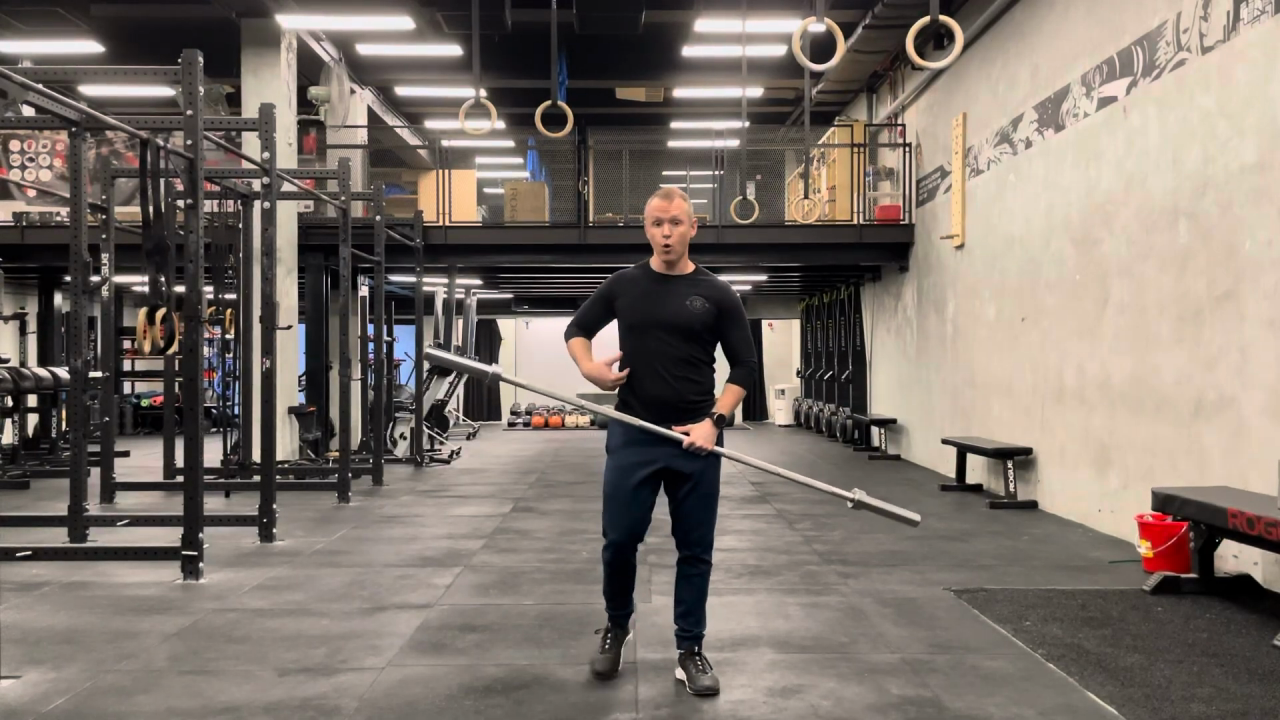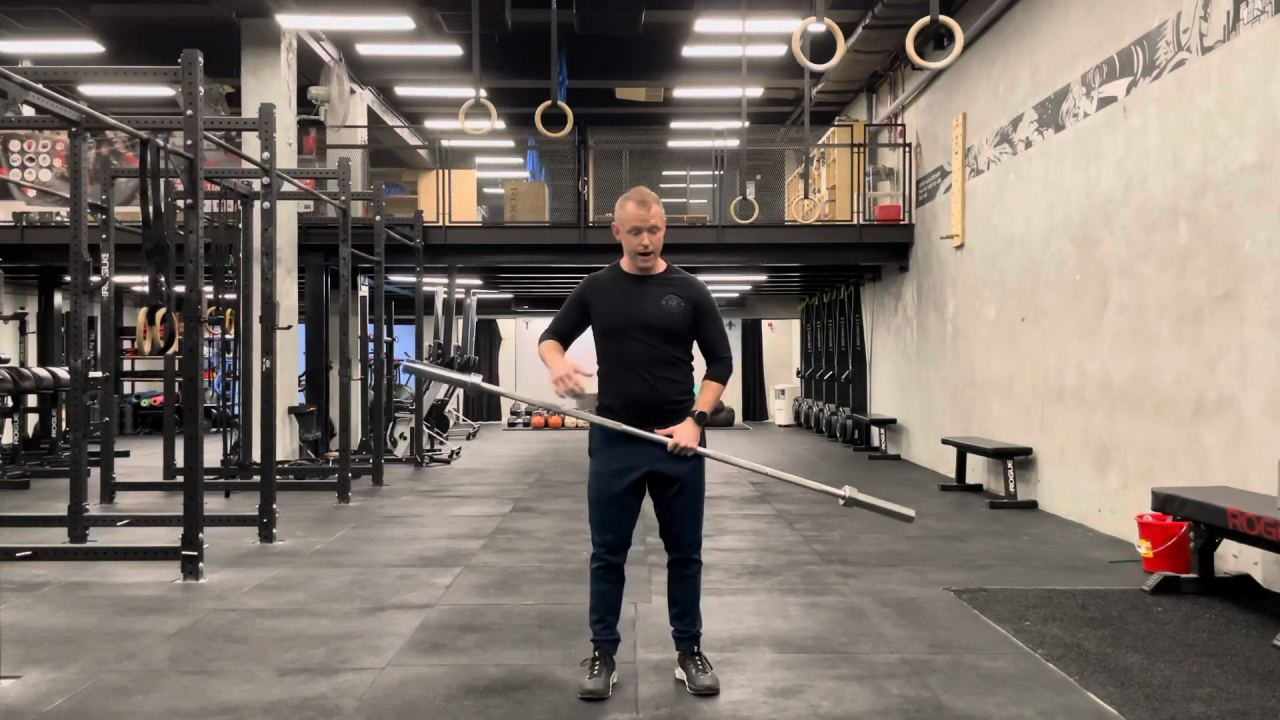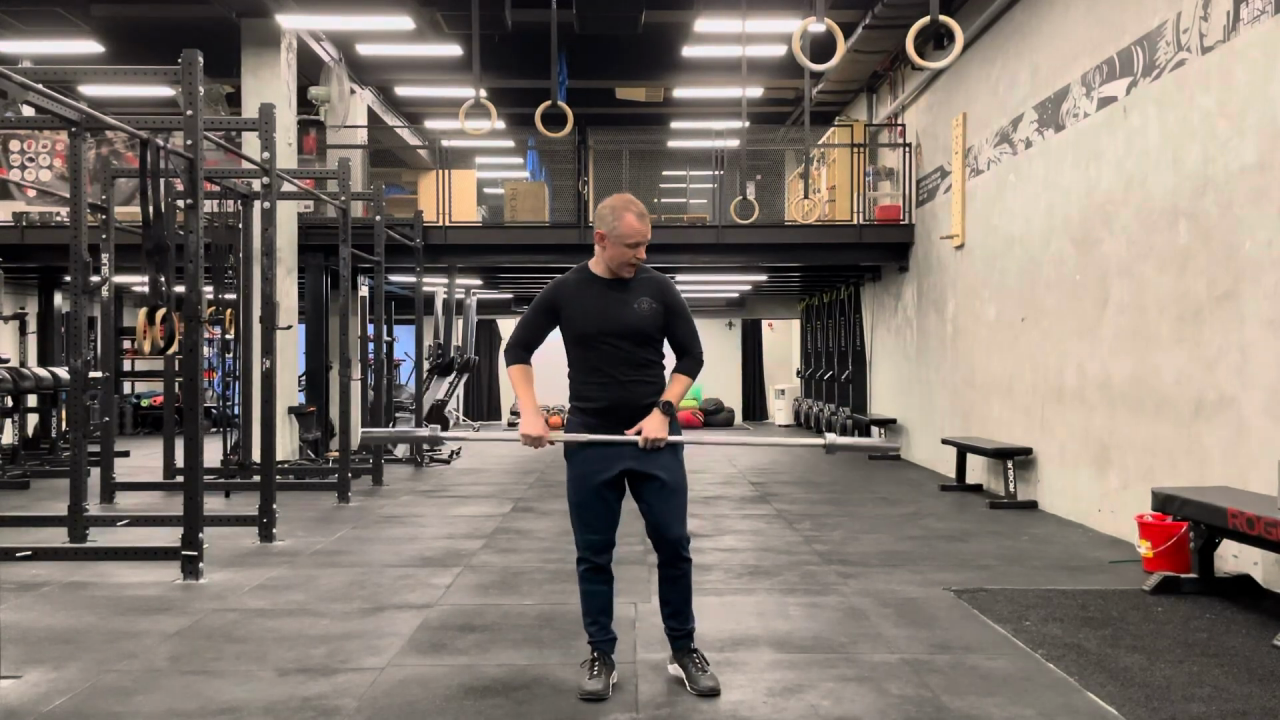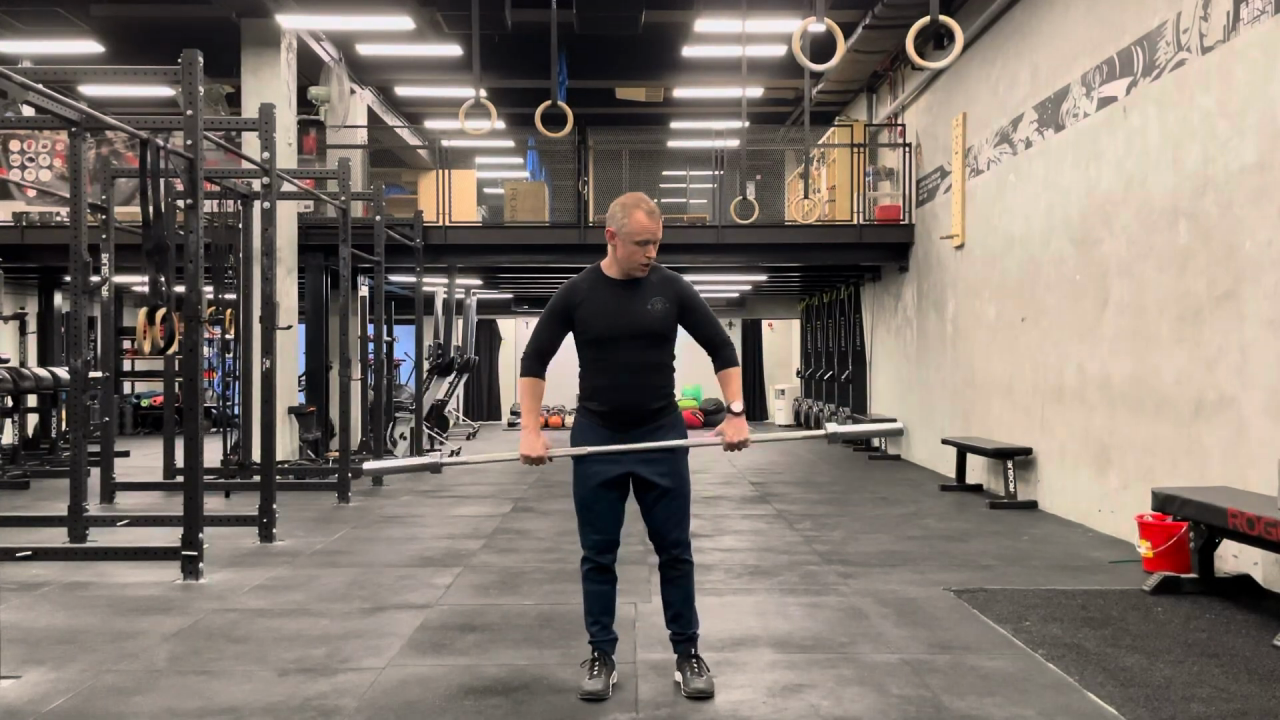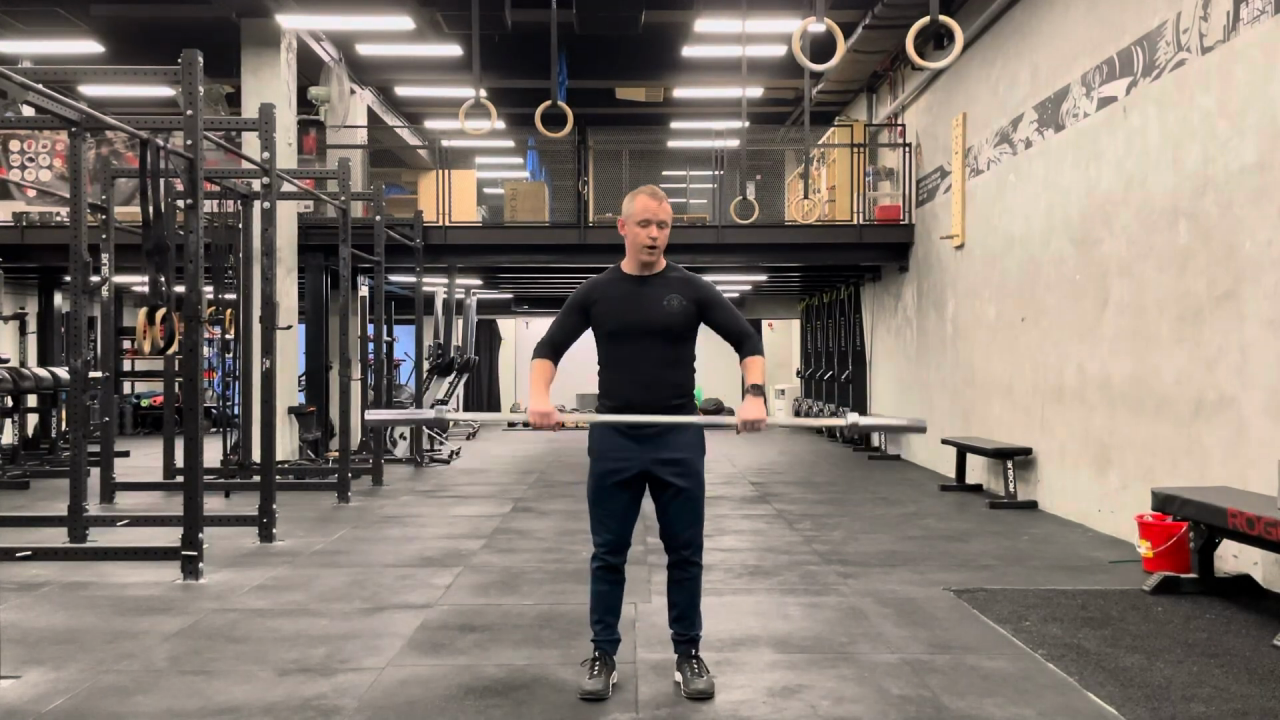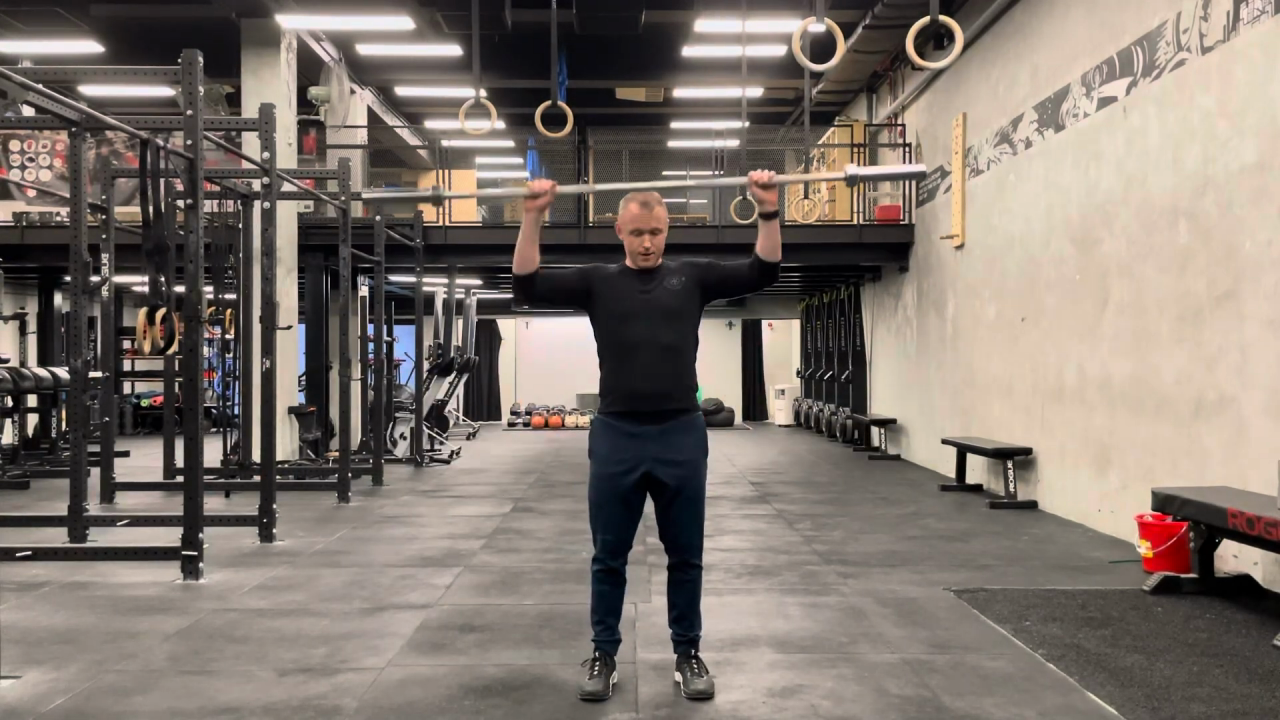
dt=0.4s
person 1, frame 1
left shoulder: (717, 294)
right shoulder: (623, 285)
left elbow: (745, 366)
right elbow: (576, 329)
left wrist: (714, 421)
right wrist: (587, 366)
left hip: (695, 438)
right hip: (632, 434)
left knee: (695, 551)
right knee: (619, 541)
left ankle: (689, 650)
right ankle: (617, 627)
person 1, frame 2
left shoulder: (689, 290)
right shoulder: (597, 288)
left elbow: (720, 362)
right elbow: (552, 336)
left wrist: (696, 419)
right wrist: (558, 365)
left hip: (678, 439)
right hip: (614, 439)
left knee: (685, 552)
right knee: (608, 553)
left ankle: (688, 652)
right ankle: (603, 654)
person 1, frame 3
left shoulder: (659, 288)
right shoulder: (563, 292)
left elbow: (689, 356)
right elbow: (517, 350)
left wrist: (665, 411)
right wrist: (530, 412)
left hip: (654, 435)
right hip: (590, 438)
left knee: (673, 545)
right knee: (594, 555)
left ankle: (684, 650)
right ankle: (601, 655)
person 1, frame 4
left shoulder: (673, 288)
right shoulder: (576, 294)
left elbow: (721, 347)
right elbow: (534, 360)
left wrist: (735, 412)
right wrist: (531, 429)
left hip: (662, 435)
right hip: (597, 438)
left knee: (675, 549)
right knee: (598, 554)
left ankle: (687, 653)
right ankle: (602, 655)
person 1, frame 5
left shoulder: (690, 288)
right shoulder: (596, 292)
left elbow: (746, 339)
right elbow: (550, 346)
left wrist: (754, 392)
right wrist: (539, 394)
left hip: (679, 436)
right hip: (614, 438)
left knee: (685, 552)
right knee: (608, 553)
left ankle: (688, 654)
right ankle: (603, 656)
person 1, frame 6
left shoulder: (692, 277)
right shoulder: (597, 282)
left elbow: (762, 274)
right elbow: (528, 286)
left wrist: (768, 213)
right wrist: (530, 218)
left hip: (681, 434)
right hip: (616, 436)
left knee: (685, 555)
right knee: (609, 557)
left ankle: (688, 656)
right ankle: (603, 656)
